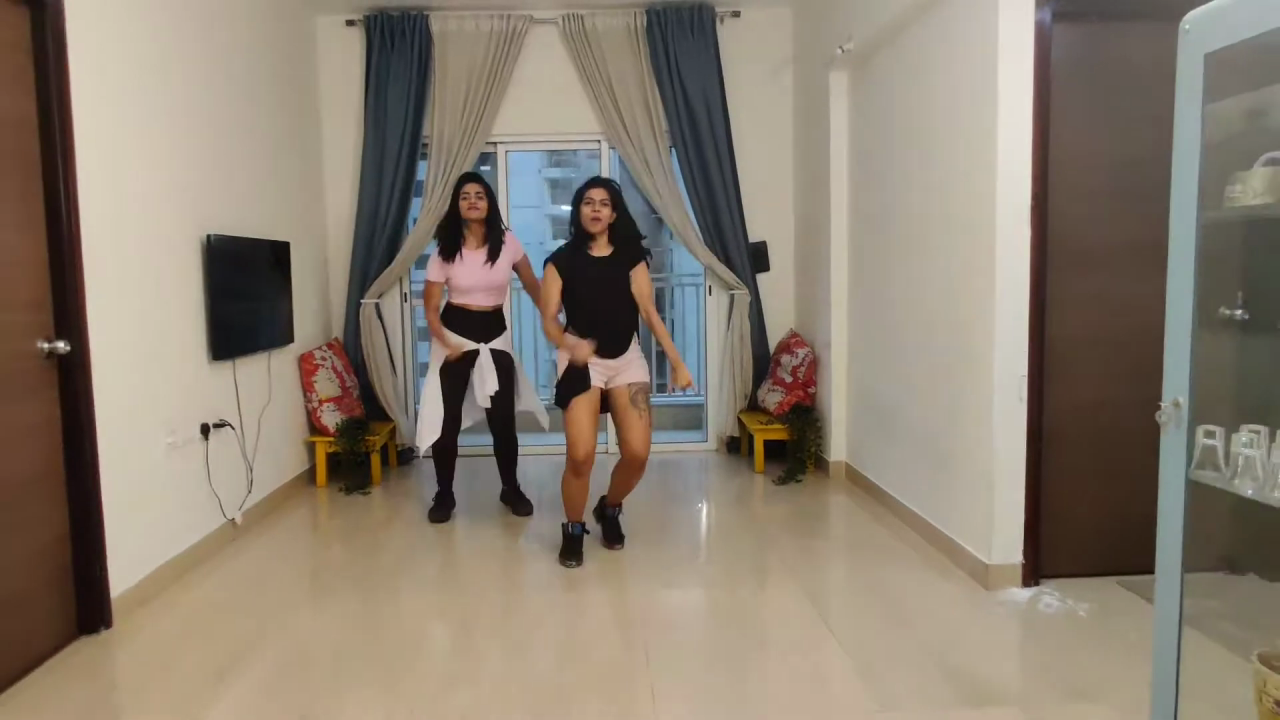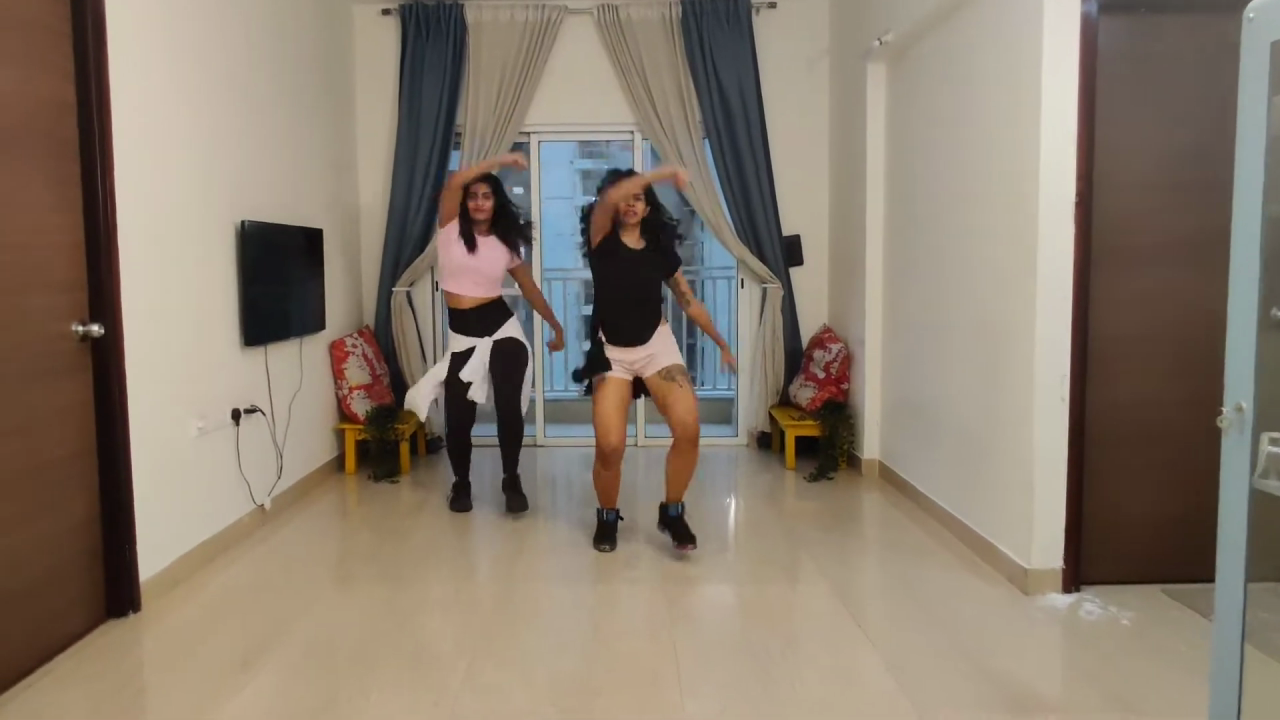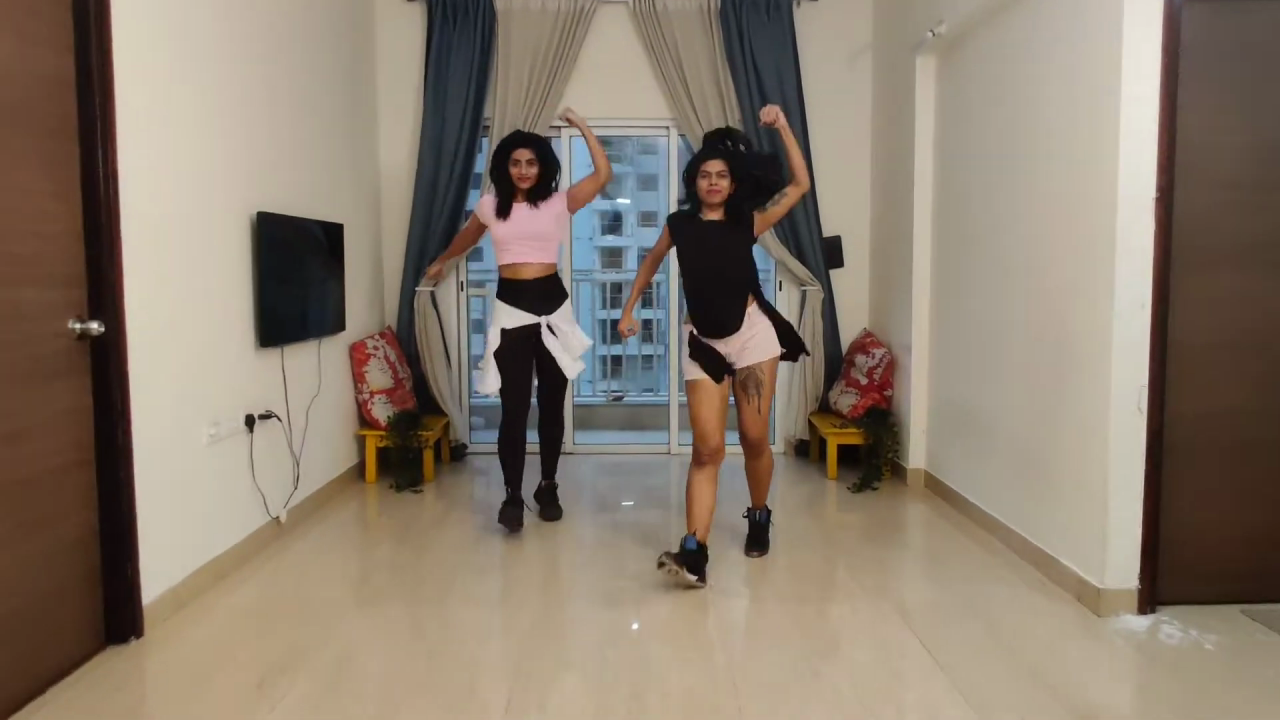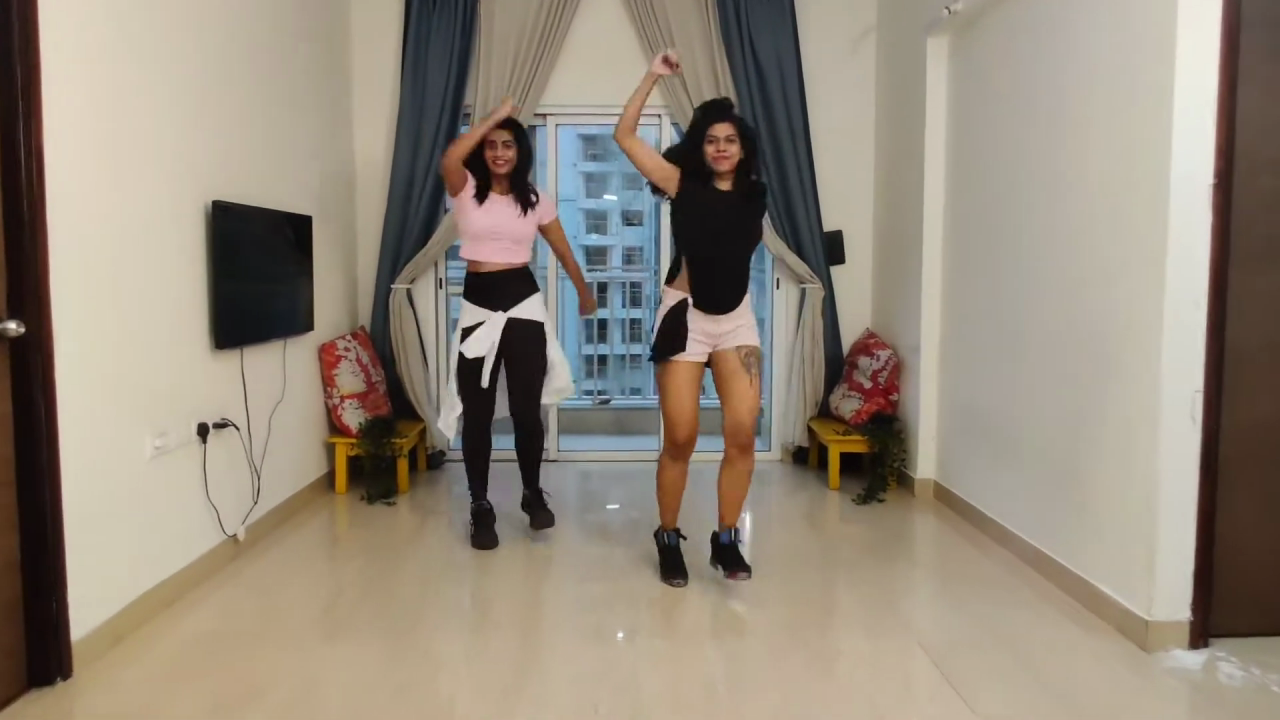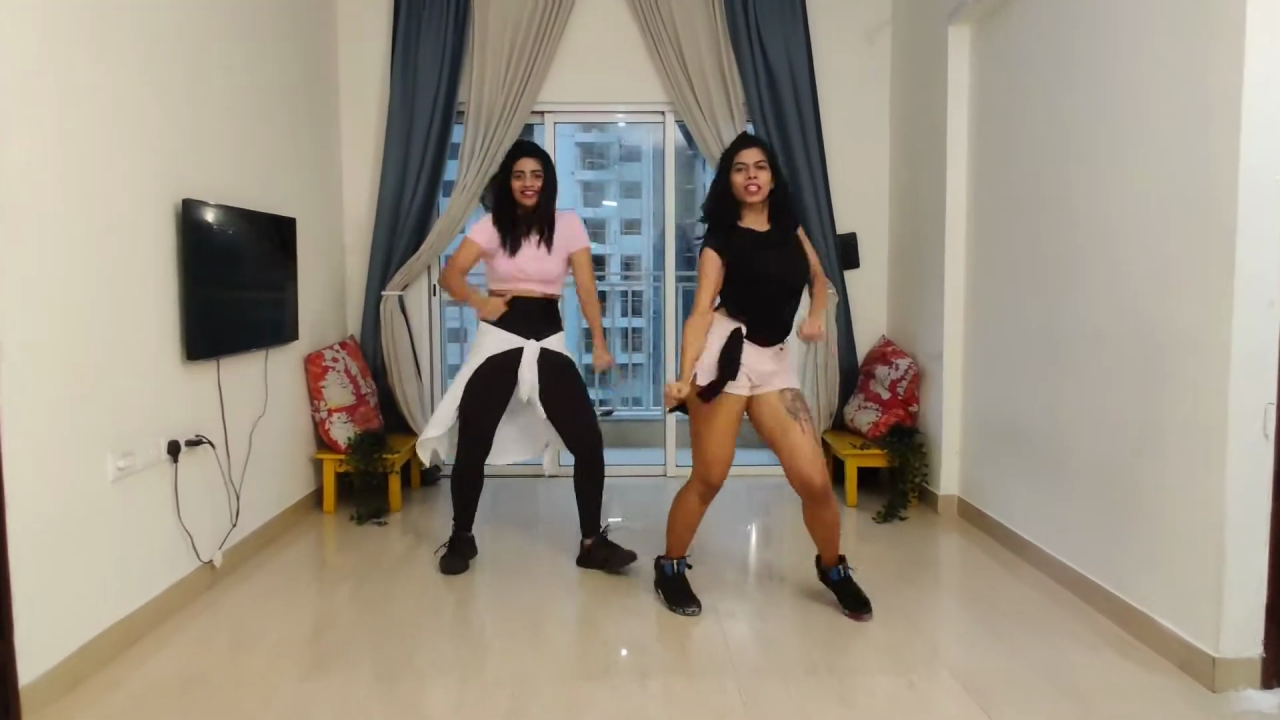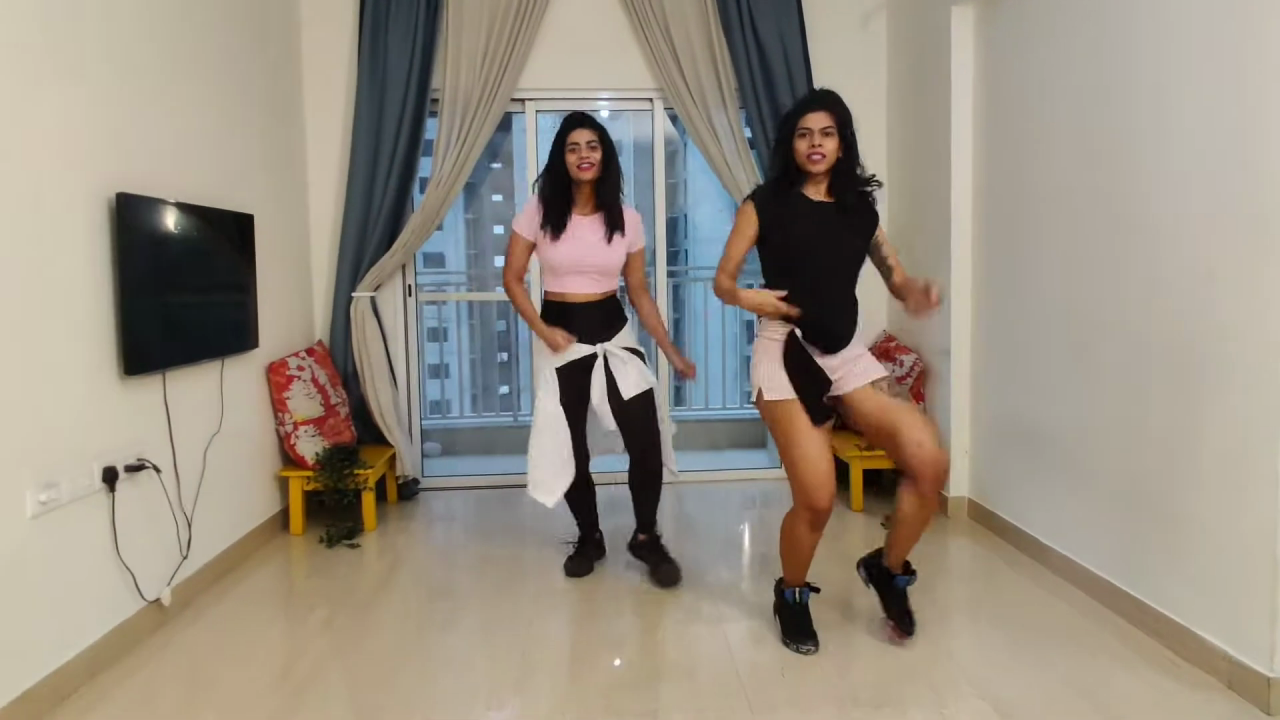
dt=0.5s
person 1, frame 1
left shoulder: (633, 257)
right shoulder: (560, 261)
left elbow: (649, 312)
right elbow: (549, 320)
left wrist: (677, 362)
right wrist: (569, 344)
left hip: (626, 361)
right hip: (582, 363)
left knee: (636, 454)
right knee: (580, 456)
left ankle: (608, 507)
right ankle: (573, 530)
person 1, frame 2
left shoulder: (663, 251)
right shoulder: (602, 239)
left elbow: (689, 302)
right elbow: (605, 201)
left wrist: (721, 343)
right wrist: (655, 174)
left hip: (656, 346)
right hip: (611, 351)
left knee: (688, 428)
right knee: (609, 447)
left ankle: (672, 511)
right ankle: (607, 517)
person 1, frame 3
left shoulder: (750, 220)
right shoulder: (680, 223)
left elbow: (800, 185)
right elbow: (650, 263)
left wrist: (782, 125)
right wrist: (630, 307)
left hip: (753, 335)
right hip: (704, 343)
left knee: (755, 438)
right knee: (710, 449)
left ankle: (759, 518)
right ankle: (693, 552)
person 1, frame 4
left shoulder: (754, 196)
right shoulder: (681, 182)
right elbow: (624, 134)
right wrist: (653, 75)
left hip: (736, 317)
right hip: (685, 315)
left knee: (742, 432)
right knee: (680, 439)
left ankle: (726, 541)
right ankle: (668, 540)
person 1, frame 5
left shoulder: (790, 224)
right shoulder: (719, 239)
left elbow: (818, 279)
right elbow: (701, 311)
left wrist: (818, 311)
right wrist: (685, 374)
left hip: (778, 361)
right hip: (725, 354)
left knee: (814, 481)
right knee: (708, 477)
left ankle: (834, 569)
right ankle: (670, 568)
person 1, frame 6
left shoulder: (859, 207)
right shoulder: (767, 202)
left elbow: (896, 278)
right elbow: (723, 277)
left wrist: (915, 294)
right wrist: (747, 297)
left hip: (846, 356)
right hip: (786, 357)
left knee: (930, 464)
right knee: (817, 498)
left ankle: (888, 568)
right ankle: (791, 597)
person 2, frame 1
left shoulder: (509, 244)
right shoulder: (445, 251)
left elbow: (533, 285)
right elbow: (431, 309)
right wrist: (444, 341)
left hip: (496, 339)
right hip: (454, 336)
left knee: (503, 424)
right knee: (447, 425)
left ankle: (511, 489)
right ankle: (443, 493)
person 2, frame 2
left shoulder: (506, 242)
right shoulder: (450, 228)
left elbow: (529, 288)
right elbow: (453, 184)
left wrist: (556, 326)
right wrist: (499, 161)
left hip: (502, 331)
right hip: (463, 338)
left knee: (509, 410)
right knee: (458, 420)
left ankle: (511, 481)
right ankle: (461, 483)
person 2, frame 3
left shoulder: (559, 201)
right shoulder: (492, 204)
left elbow: (604, 175)
right elbow: (468, 235)
left wrist: (581, 127)
right wrist: (441, 263)
left hip: (553, 308)
right hip: (511, 311)
left knee: (551, 405)
right knee: (514, 409)
left ankle: (548, 488)
right ankle: (513, 497)
person 2, frame 4
left shoulder: (535, 199)
right shoulder: (465, 189)
left elbow: (562, 248)
right elbow: (450, 158)
left wrist: (584, 290)
right wrist: (490, 119)
left hip: (523, 303)
right hip: (477, 307)
left knee: (526, 411)
right knee: (476, 415)
left ankle: (533, 493)
right ankle: (480, 508)
person 2, frame 5
left shoulder: (565, 226)
right shoulder: (491, 225)
left elbow: (587, 284)
right elbow: (451, 273)
left wrist: (599, 340)
right wrist: (478, 299)
left hip: (550, 338)
right hip: (499, 340)
left knee: (588, 442)
right knee: (472, 447)
left ankle: (593, 540)
right ankle: (461, 537)
person 2, frame 6
left shoulder: (625, 218)
right shoulder: (540, 210)
left elbow: (640, 292)
right elbow: (512, 278)
left wrist: (670, 349)
right wrist: (541, 328)
left hip: (615, 336)
right hip: (564, 341)
left knee: (648, 446)
right knee: (570, 458)
left ankle: (646, 537)
right ankle: (589, 538)
